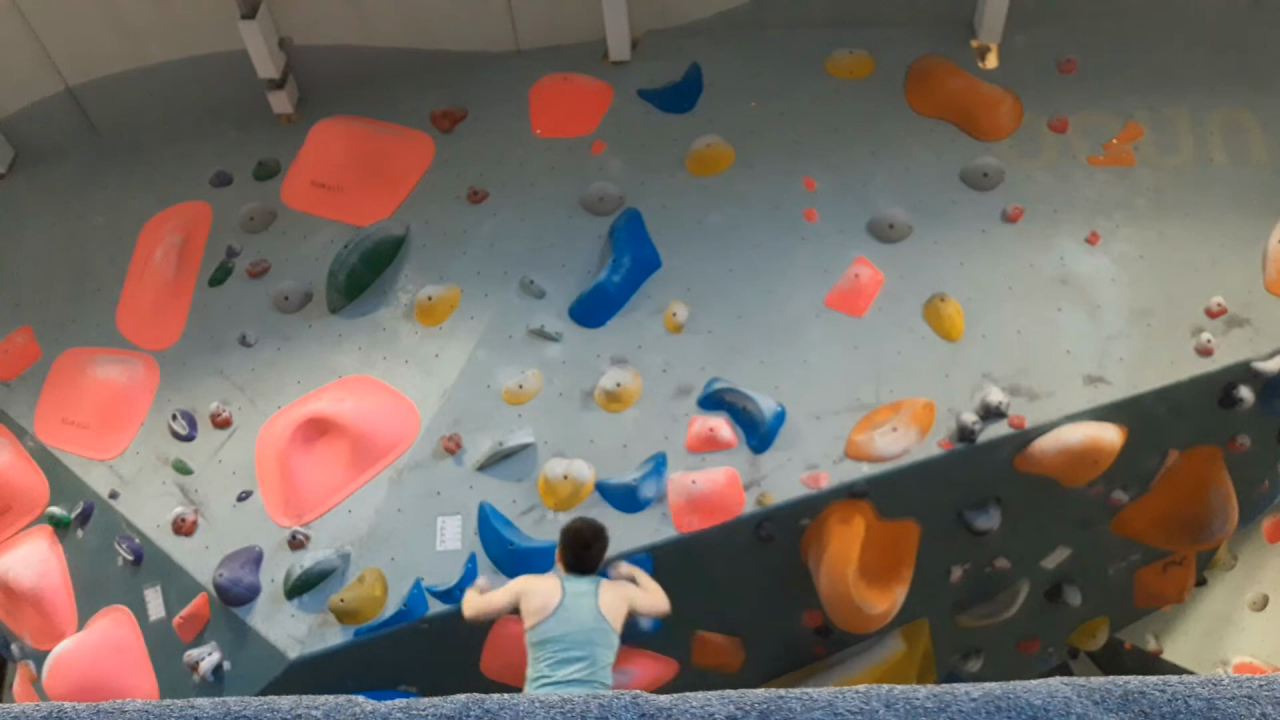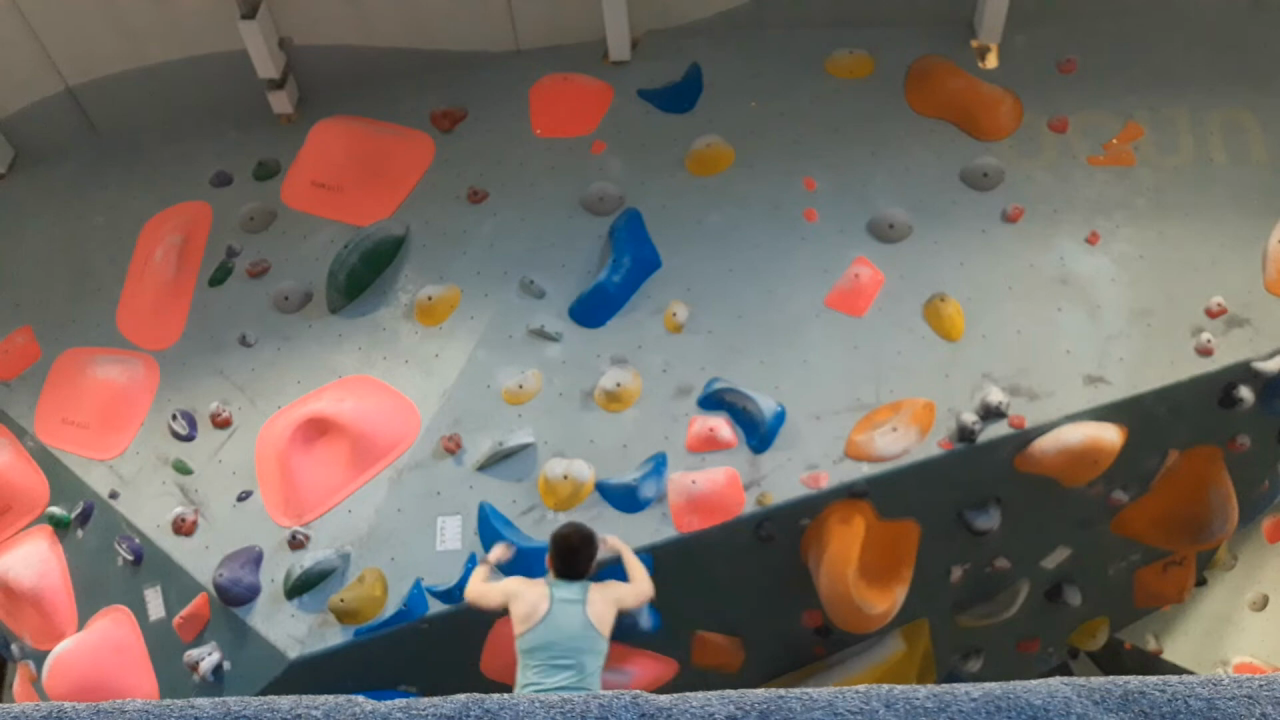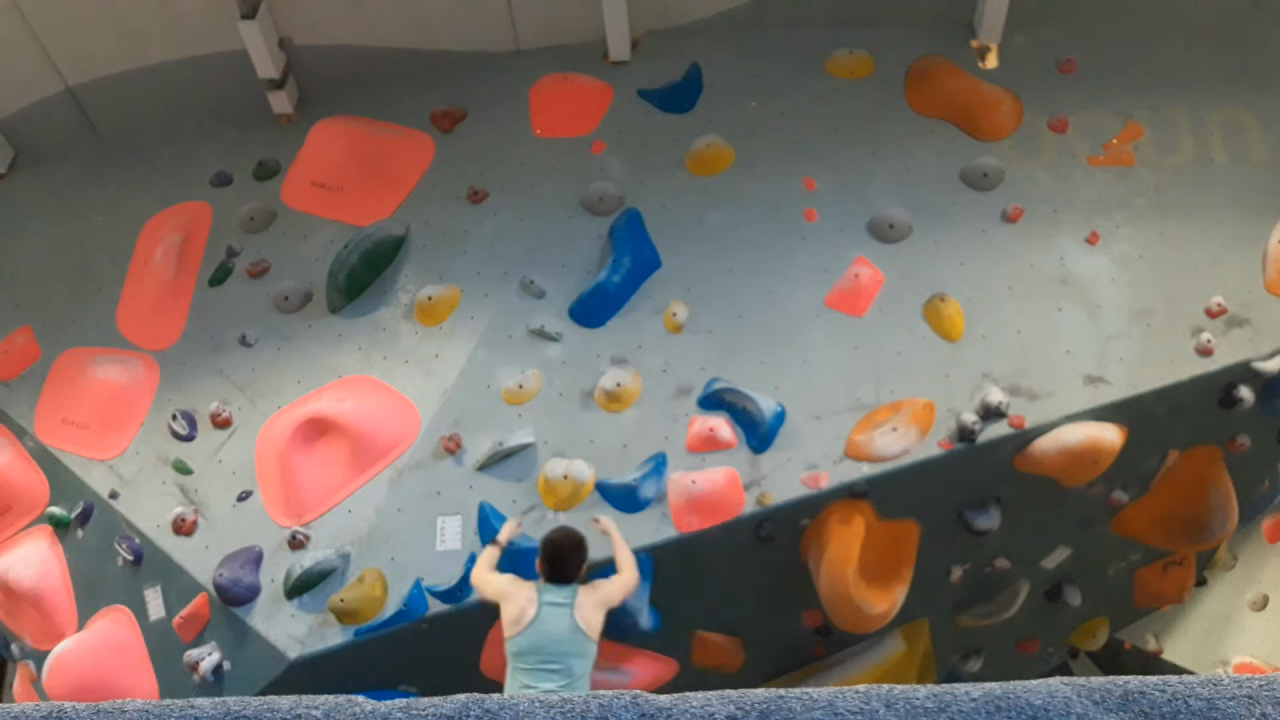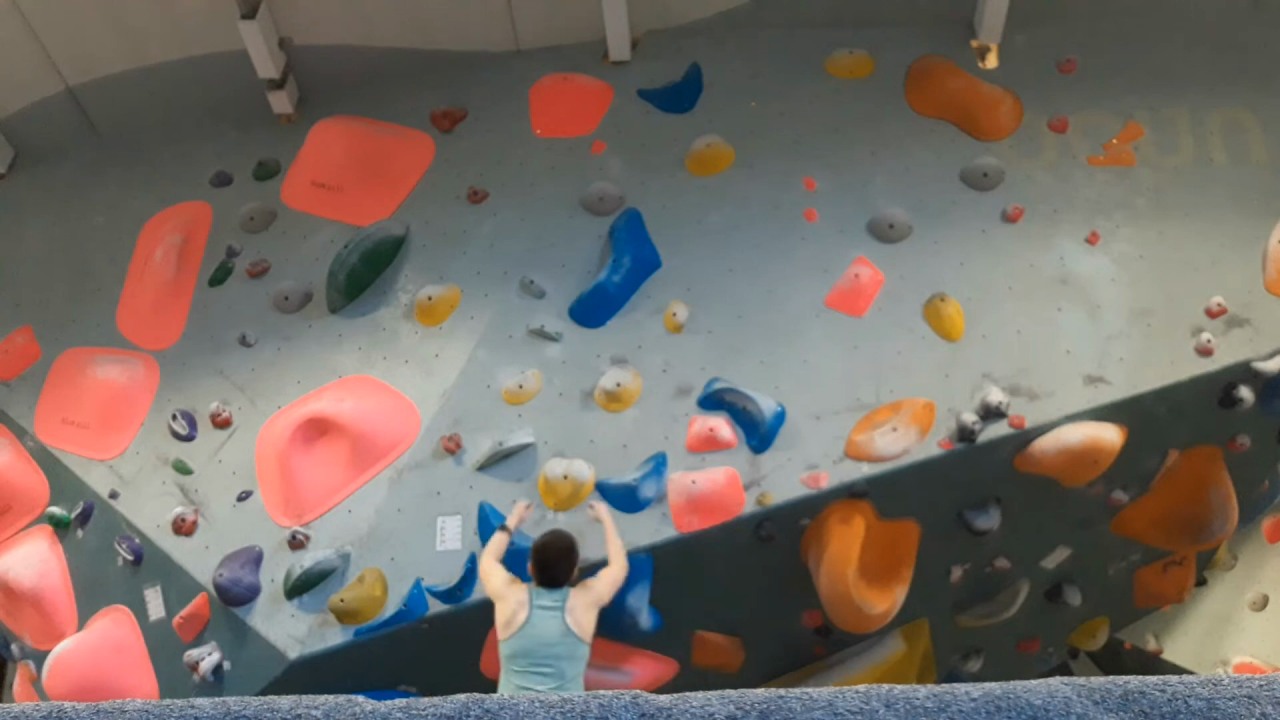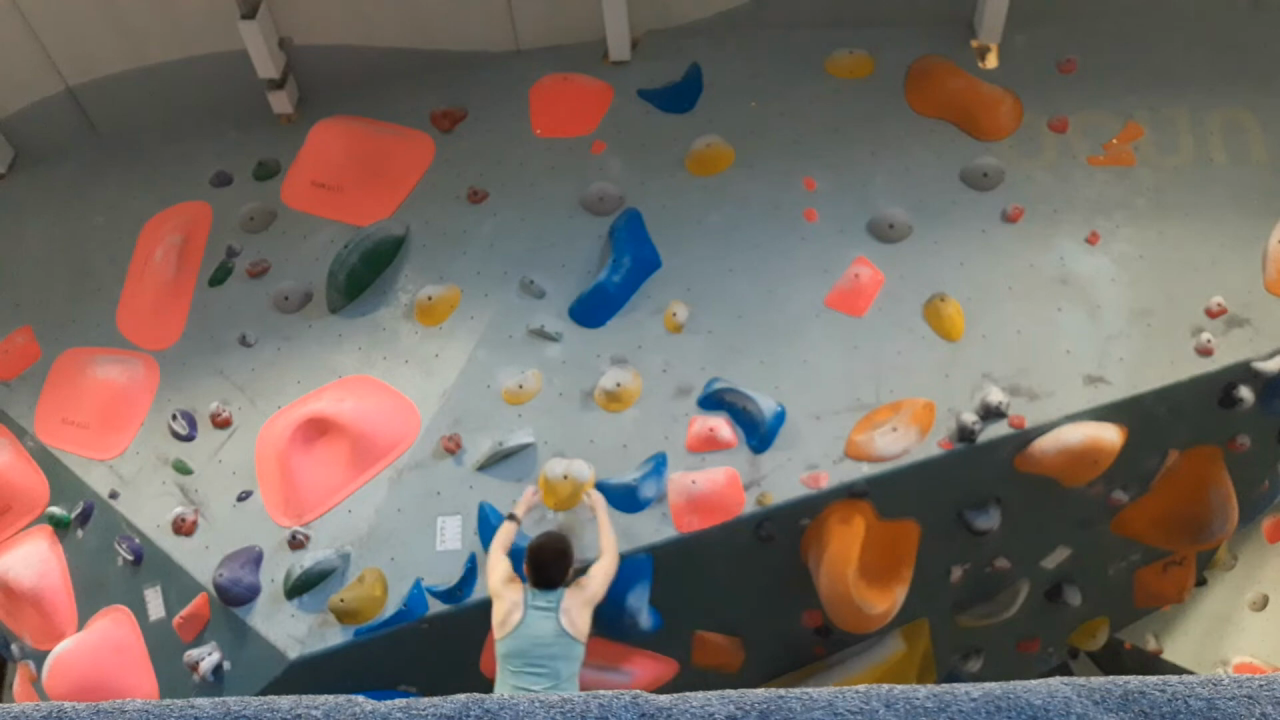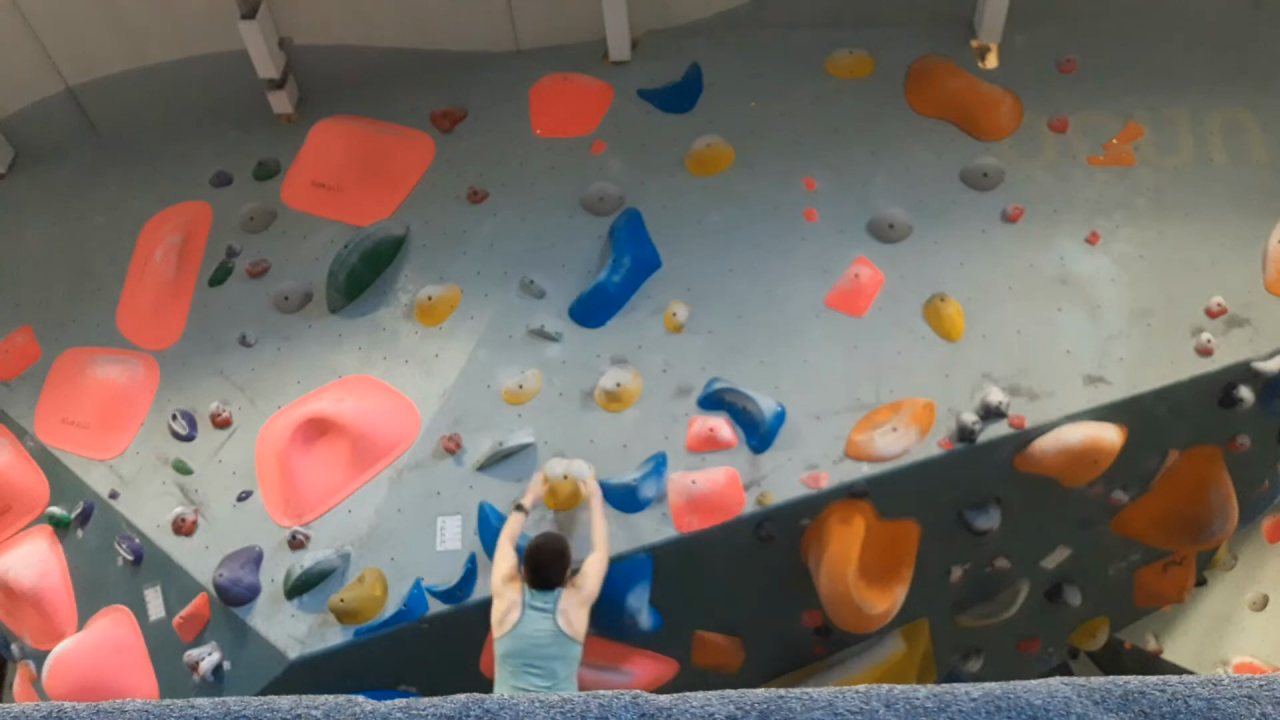
dt=0.1s
person 1, frame 1
left shoulder: (531, 587)
right shoulder: (618, 594)
left elbow: (472, 609)
right elbow: (662, 604)
left wrist: (476, 589)
right wrist: (633, 572)
person 1, frame 2
left shoulder: (522, 593)
right shoulder: (607, 597)
left elbow: (472, 592)
right elbow: (645, 587)
left wrist: (489, 561)
right wrist: (622, 549)
person 1, frame 3
left shoulder: (514, 594)
right shoulder: (596, 599)
left elbow: (479, 574)
right elbow: (631, 575)
left wrist: (502, 537)
right wrist: (612, 530)
person 1, frame 4
left shoulder: (510, 597)
right shoulder: (586, 602)
left elbow: (487, 561)
right elbow: (619, 565)
left wrist: (511, 522)
right wrist: (606, 519)
person 1, frame 5
left shoulder: (507, 597)
right shoulder: (580, 601)
left elbow: (497, 551)
right elbow: (609, 557)
left wrist: (520, 510)
right wrist: (600, 508)
person 1, frame 6
left shoulder: (507, 597)
right shoulder: (577, 601)
left elbow: (505, 541)
right elbow: (600, 550)
left wrist: (528, 499)
right wrist: (595, 499)
